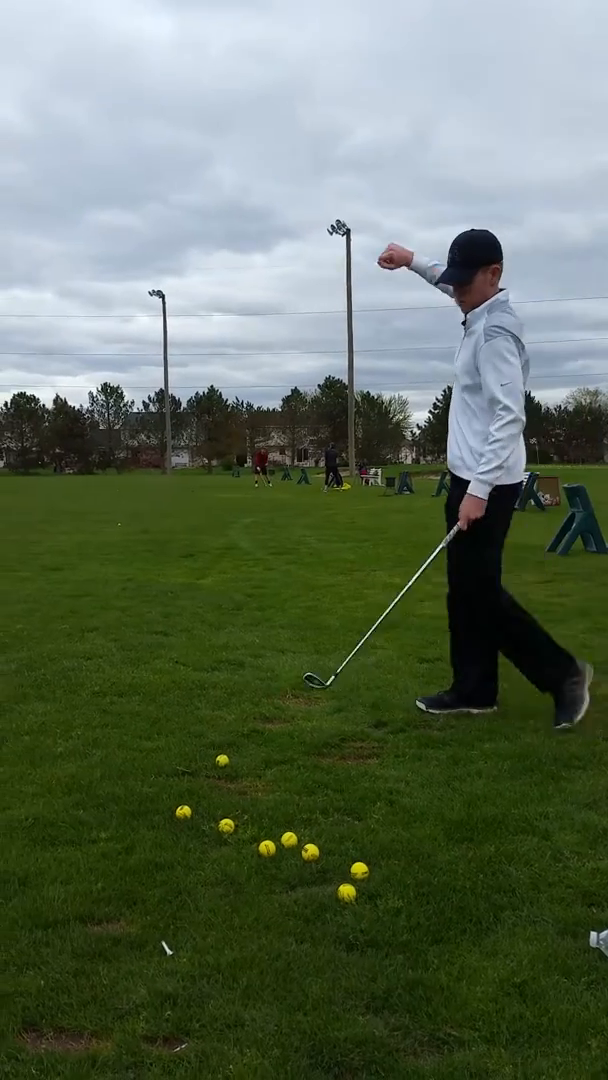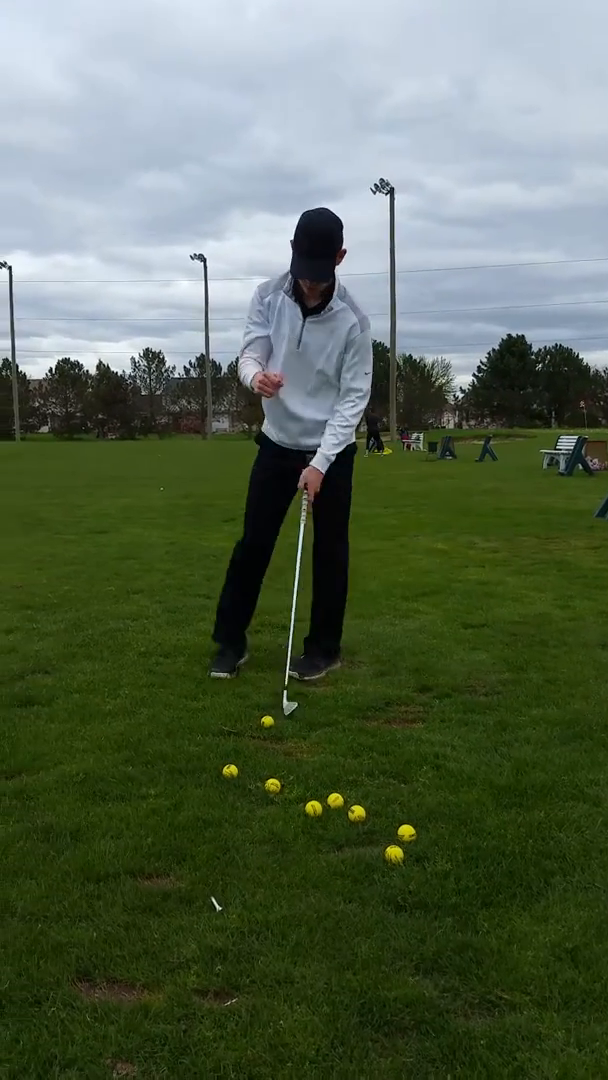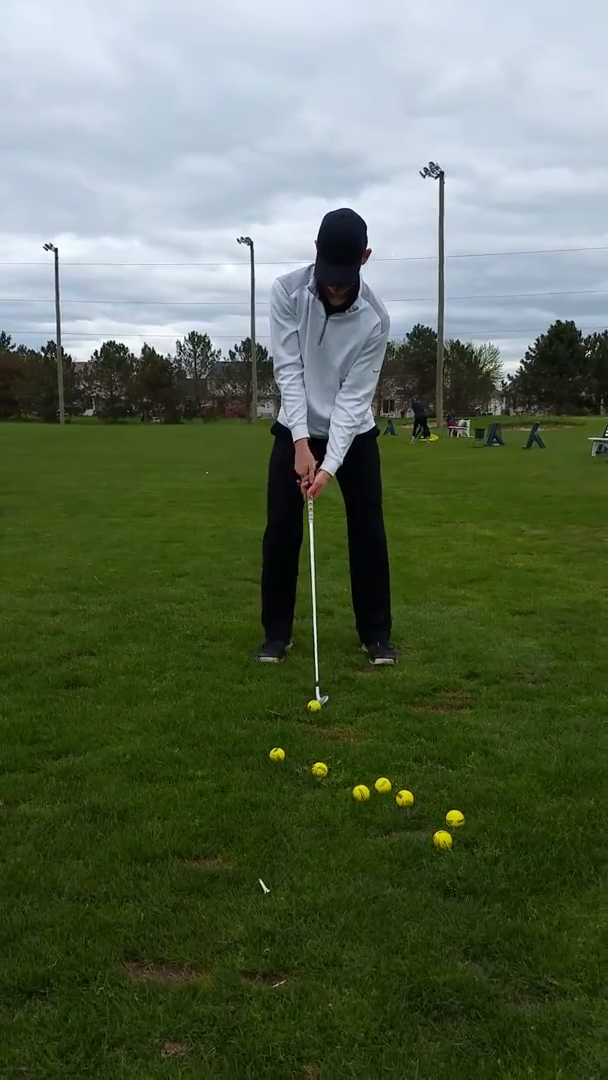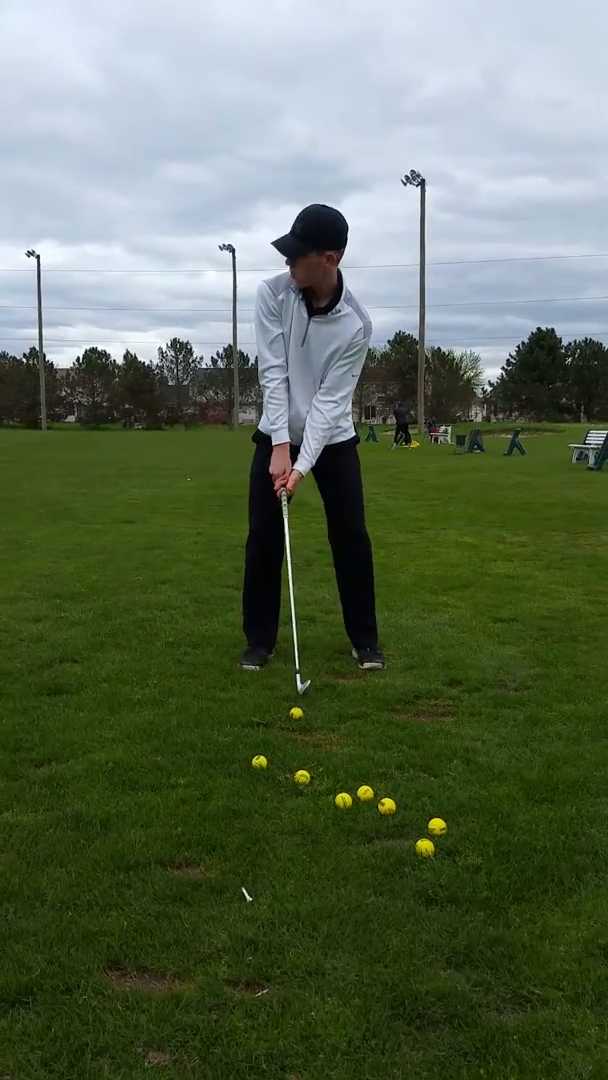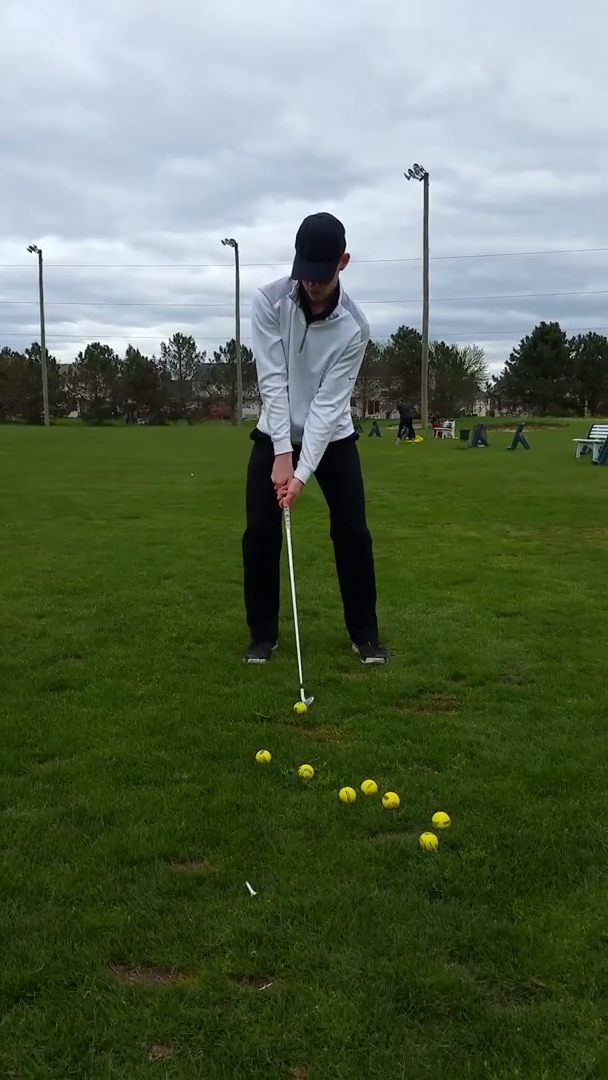
dt=1s
person 1, frame 1
left shoulder: (497, 329)
right shoulder: (483, 318)
left elbow: (508, 416)
right elbow: (458, 283)
left wrist: (480, 491)
right wrist: (414, 262)
left hip: (490, 485)
right hip: (469, 477)
left knee: (476, 591)
right knee: (464, 589)
left ankle: (562, 673)
right ankle: (473, 688)
person 1, frame 2
left shoulder: (352, 321)
right shoulder: (267, 297)
left elbow: (353, 397)
right elbow: (249, 355)
left wrist: (321, 464)
right wrist: (256, 375)
left hip: (331, 448)
right hip: (277, 441)
left knee: (328, 550)
right knee: (253, 543)
left ankle: (323, 648)
right ankle: (230, 643)
person 1, frame 3
left shoulder: (374, 319)
right shoulder: (287, 291)
left elbow: (355, 395)
right elbow: (287, 369)
left wrist: (331, 465)
right wrist: (302, 442)
left hip: (354, 434)
right hip: (296, 430)
left knee: (368, 531)
right knee: (281, 530)
left ankle: (376, 632)
right ankle: (276, 631)
person 1, frame 4
left shoulder: (355, 324)
right shoulder: (272, 294)
left elbow: (331, 400)
right elbow: (273, 374)
left wrist: (302, 466)
right wrist: (282, 447)
left hip: (333, 441)
right hip: (276, 436)
left knee: (351, 536)
right knee: (263, 537)
left ankle: (364, 639)
right ankle: (259, 639)
person 1, frame 5
left shoulder: (353, 328)
right shoulder: (268, 301)
left elbow: (329, 403)
right elbow: (272, 382)
left wrist: (303, 472)
right wrist: (282, 455)
left hip: (333, 437)
right hip: (275, 436)
left knee: (352, 532)
right knee: (260, 533)
left ankle: (364, 632)
right ankle: (262, 633)
